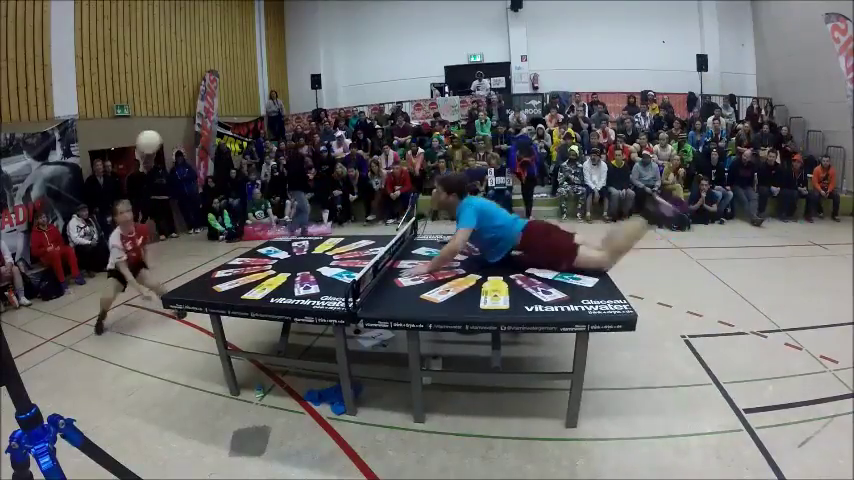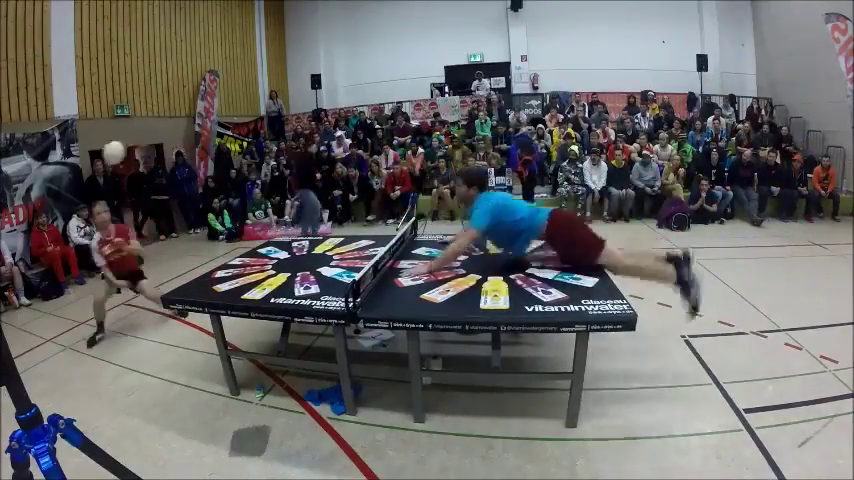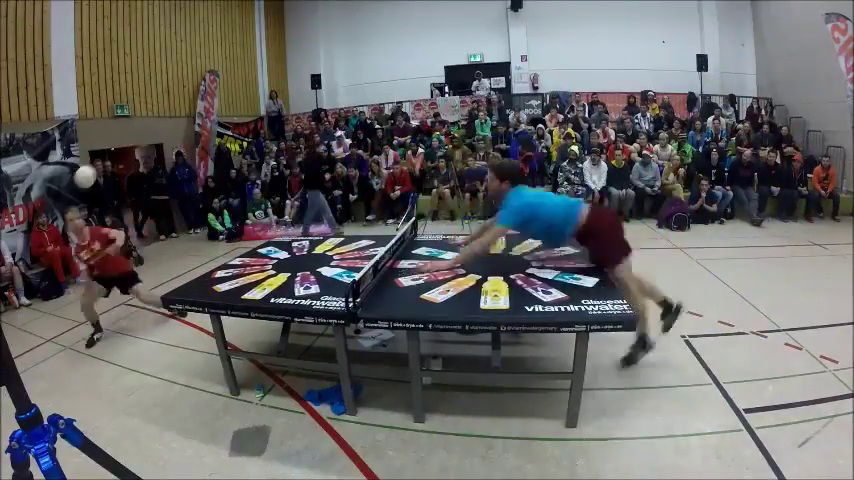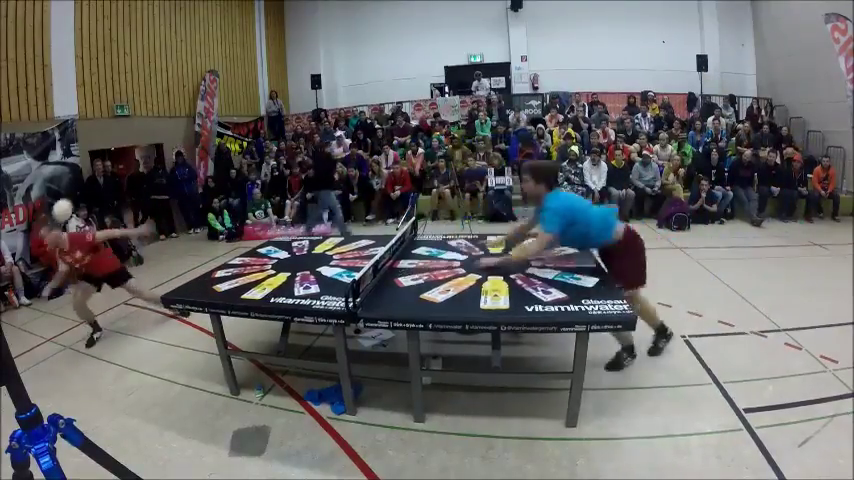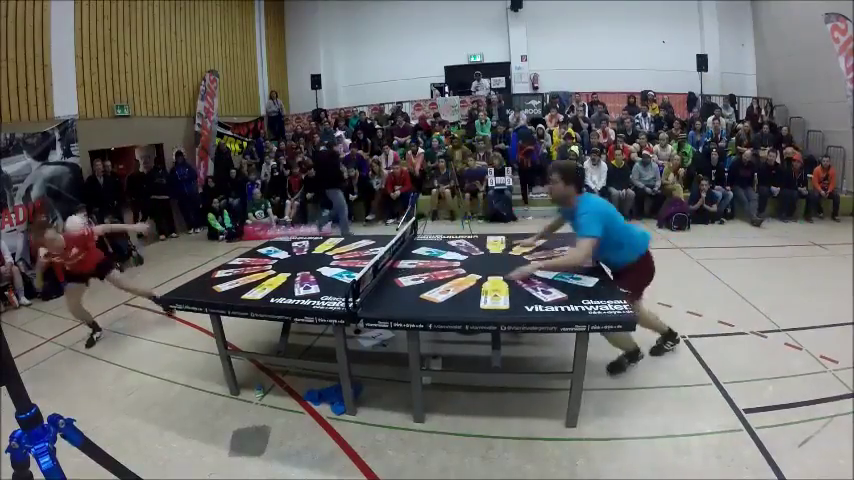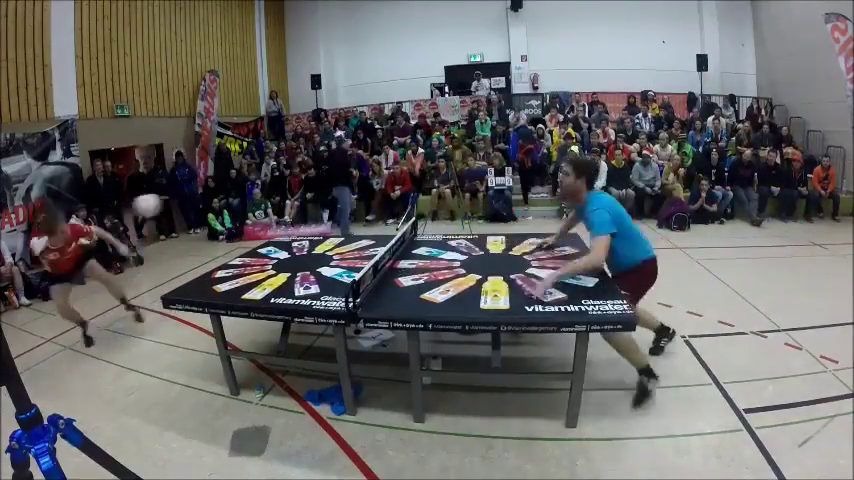
dt=0.1s
person 1, frame 1
left shoulder: (467, 209)
right shoulder: (470, 203)
left elbow: (456, 246)
left wrist: (428, 267)
left hip: (535, 240)
right hip: (534, 234)
left knee: (603, 261)
right knee: (600, 250)
left ankle: (648, 219)
right ankle: (642, 219)
person 1, frame 2
left shoulder: (484, 205)
right shoulder: (488, 200)
left elbow: (461, 245)
right elbow: (465, 239)
left wrist: (429, 268)
left hip: (559, 227)
right hip: (556, 223)
left knee: (619, 264)
right knee: (617, 259)
left ankle: (679, 275)
right ankle: (675, 261)
person 1, frame 3
left shoulder: (514, 202)
right shoulder: (512, 197)
left elbow: (488, 241)
right elbow: (490, 225)
left wrist: (450, 263)
right wrist: (462, 244)
left hip: (598, 224)
right hip: (591, 221)
left knee: (622, 279)
right knee: (623, 278)
left ankle: (642, 339)
right ankle: (667, 305)
person 1, frame 4
left shoulder: (557, 206)
right shoulder: (551, 200)
left elbow: (535, 249)
right elbow: (527, 226)
left wrist: (499, 260)
right wrist: (500, 242)
left hip: (622, 246)
right hip: (610, 246)
right knee: (628, 296)
left ankle: (627, 349)
right ankle: (662, 332)
person 1, frame 5
left shoulder: (588, 211)
right shoulder: (576, 204)
left elbow: (580, 257)
right elbow: (560, 220)
left wrist: (536, 266)
right wrist: (537, 238)
left hip: (637, 265)
right hip: (624, 261)
right knee: (630, 309)
left ankle: (631, 352)
right ankle: (669, 335)
person 1, frame 6
left shoulder: (599, 209)
right shoulder: (589, 201)
left elbow: (597, 258)
right elbow: (573, 217)
left wrist: (554, 276)
right wrist: (554, 238)
left hip: (639, 267)
right hip: (627, 263)
left ankle: (646, 374)
right ankle: (663, 331)
person 2, frame 1
left shoulder: (141, 229)
right shoulder: (115, 239)
right elbow: (122, 266)
left wrist: (147, 262)
right wrist: (139, 289)
left hip: (135, 264)
right hip: (117, 269)
left knee: (154, 285)
right knee: (107, 297)
right ankle: (101, 319)
person 2, frame 2
left shoulder: (123, 229)
right shoulder: (96, 243)
left elbow: (138, 250)
right elbow: (104, 268)
left wrist: (130, 249)
right wrist: (115, 281)
left hip: (133, 271)
right hip: (113, 274)
left knee: (153, 295)
right knee: (98, 299)
right ankle: (100, 330)
person 2, frame 3
left shoulder: (97, 232)
right shoulder: (78, 249)
left elbow: (120, 234)
right elbow: (87, 269)
left wrist: (118, 244)
right wrist: (88, 279)
left hip: (123, 272)
right hip: (102, 276)
left knee: (146, 298)
right knee: (85, 302)
right ankle: (97, 330)
person 2, frame 4
left shoulder: (78, 238)
right shoulder: (59, 252)
left elbow: (107, 234)
left wrist: (134, 231)
left hip: (111, 268)
right hip: (90, 273)
left knee: (140, 292)
right knee: (77, 303)
right ankle: (96, 329)
person 2, frame 5
left shoulder: (74, 236)
right shoulder: (47, 253)
left elbow: (102, 229)
right elbow: (40, 262)
left wrist: (131, 227)
right wrist: (39, 278)
left hip: (97, 262)
right hip: (75, 272)
left knee: (125, 285)
right knee: (72, 305)
left ankle: (157, 299)
right ankle: (95, 329)
person 2, frame 6
left shoulder: (73, 229)
right shoulder: (38, 245)
left elbow: (96, 231)
left wrist: (118, 244)
left hip: (79, 257)
right hip: (57, 272)
left knee: (106, 278)
right knee: (61, 307)
left ankle: (127, 305)
right ankle: (83, 327)
